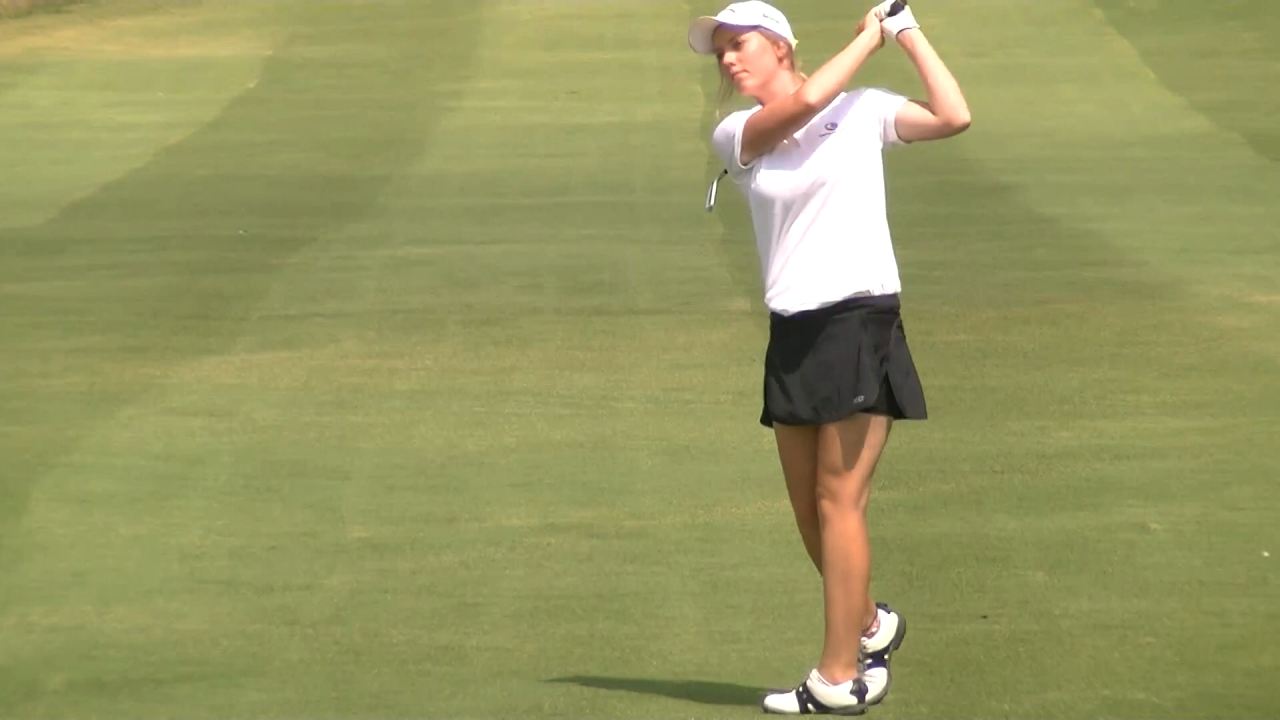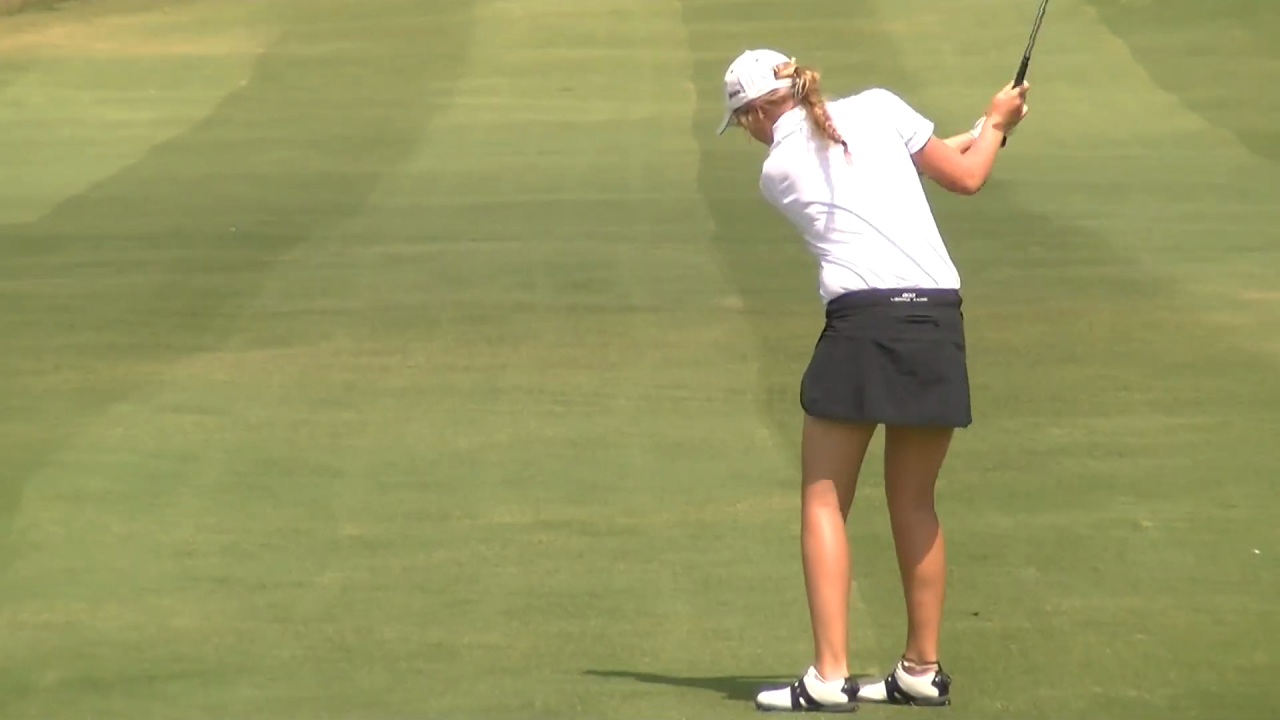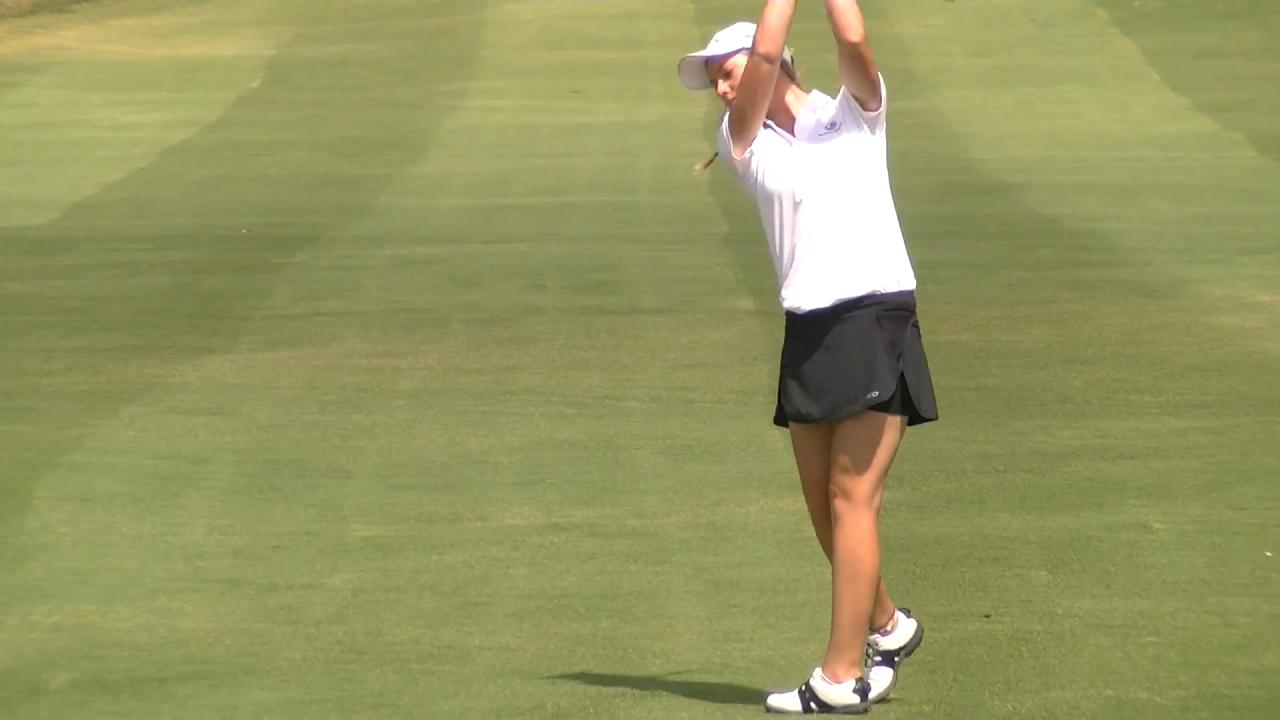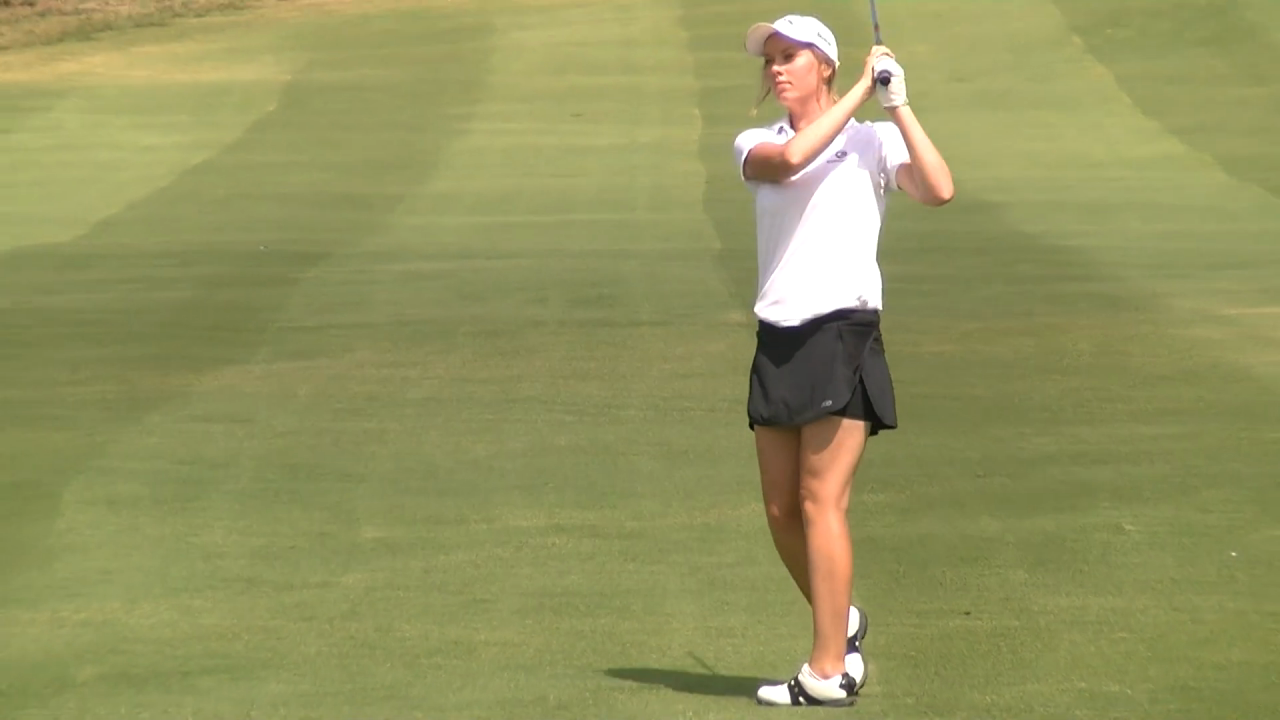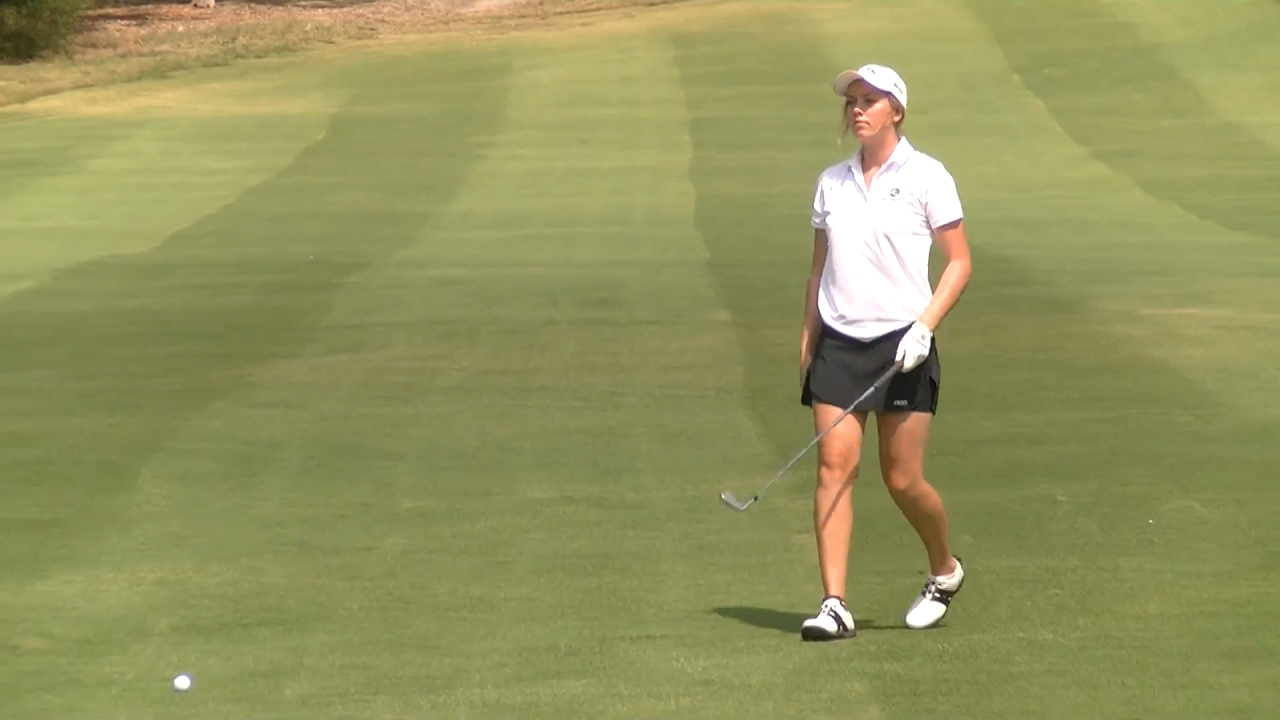
dt=1s
person 1, frame 1
left shoulder: (865, 107)
right shoulder: (736, 135)
left elbow: (954, 119)
right elbow: (800, 110)
left hip: (862, 324)
right hip: (792, 335)
left knee: (838, 502)
right knee: (809, 509)
right ankle: (866, 624)
person 1, frame 2
left shoulder: (776, 174)
right shoulder: (872, 107)
right elbow: (965, 177)
left wrist: (979, 125)
right wrist: (998, 122)
left hip: (863, 327)
right hip: (937, 321)
left knee: (822, 503)
right knee: (913, 503)
left ankle: (831, 678)
right ankle: (923, 671)
person 1, frame 3
left shoulder: (855, 110)
right shoulder: (741, 141)
left hip: (876, 323)
right hip: (807, 336)
left knee: (852, 500)
right knee: (823, 506)
right ankle: (884, 625)
person 1, frame 4
left shoulder: (877, 139)
right shoulder: (754, 144)
left elbow: (940, 192)
right elbow: (789, 162)
left wrist: (897, 103)
right wrist: (855, 96)
left hip: (844, 336)
right hip: (776, 342)
left knee: (821, 504)
right knee: (780, 511)
left ankle: (828, 673)
right ankle: (839, 622)
person 1, frame 5
left shoulder: (926, 175)
right shoulder: (831, 181)
left elbow: (958, 262)
left wrist: (925, 325)
right wrist: (806, 344)
left hip: (903, 346)
right hip: (839, 345)
left knee: (903, 481)
right knee: (832, 470)
left ankle: (944, 572)
right ankle: (834, 604)
